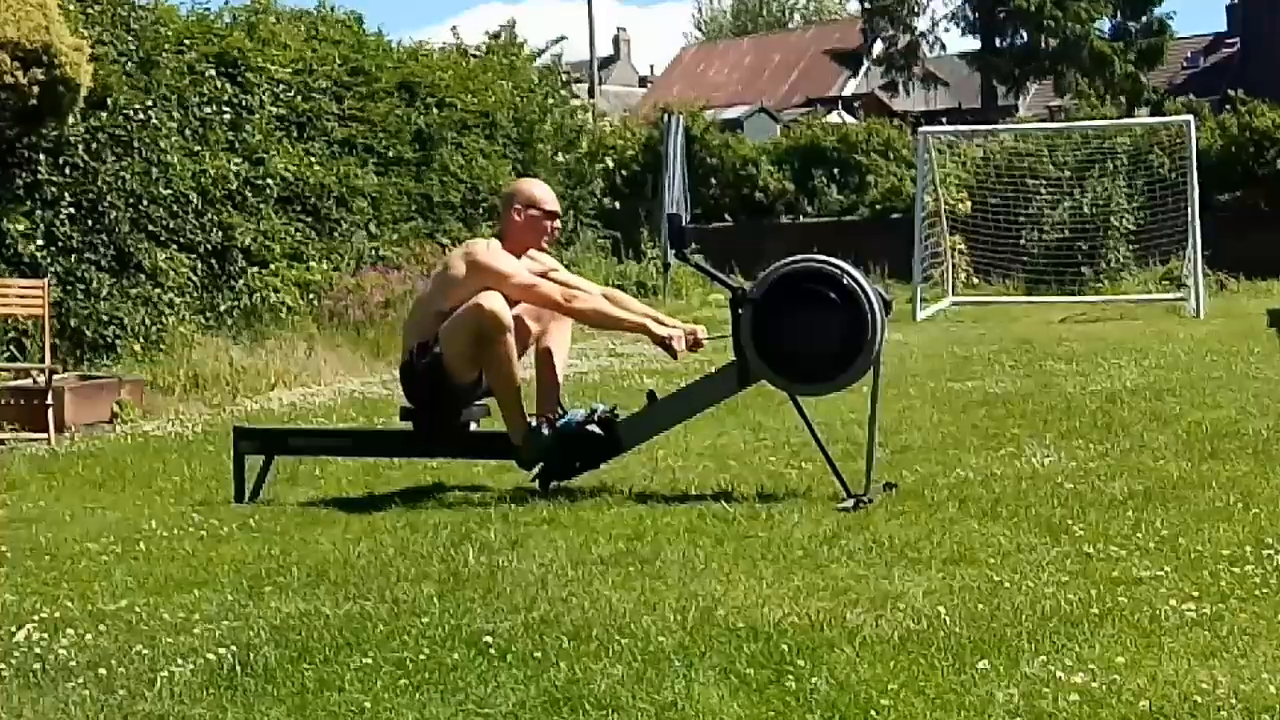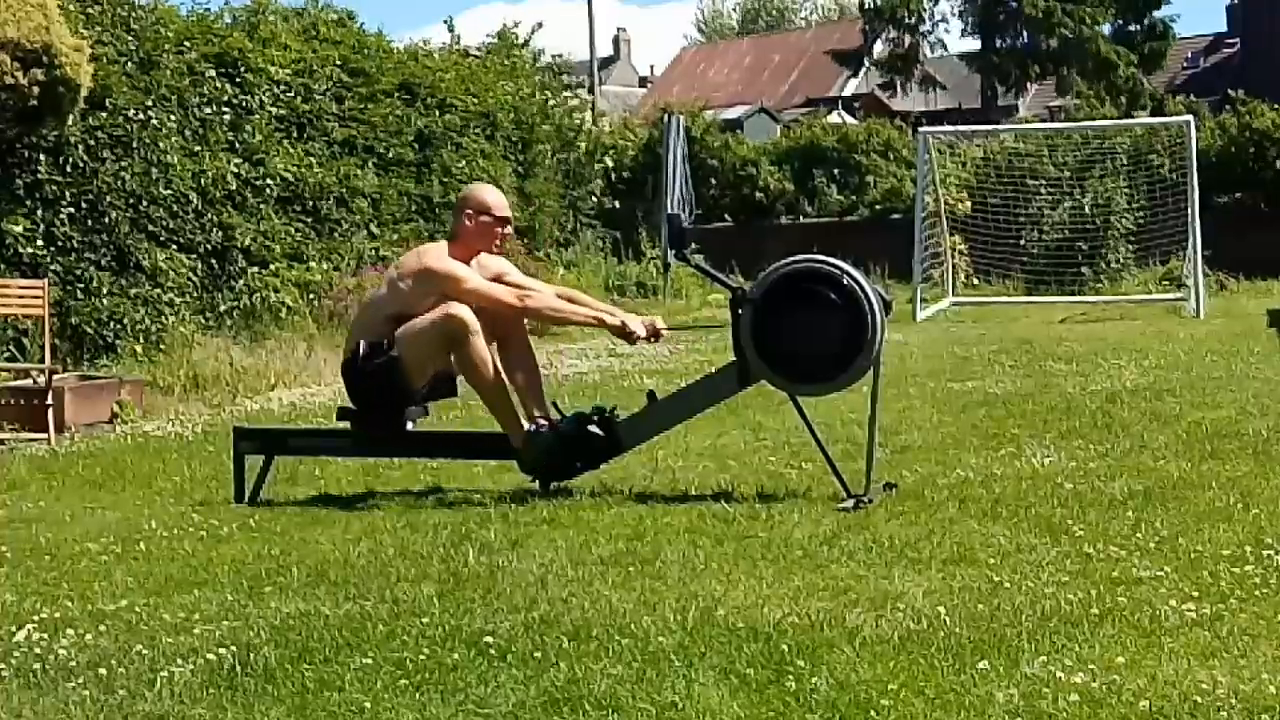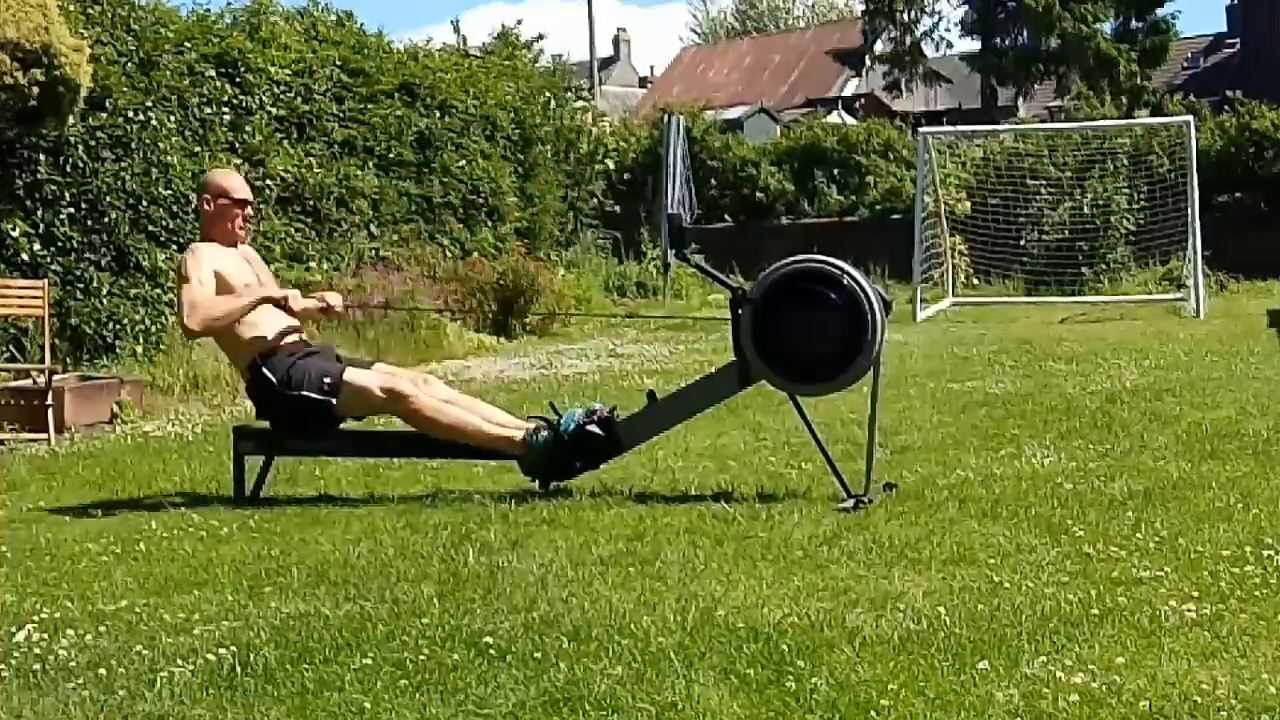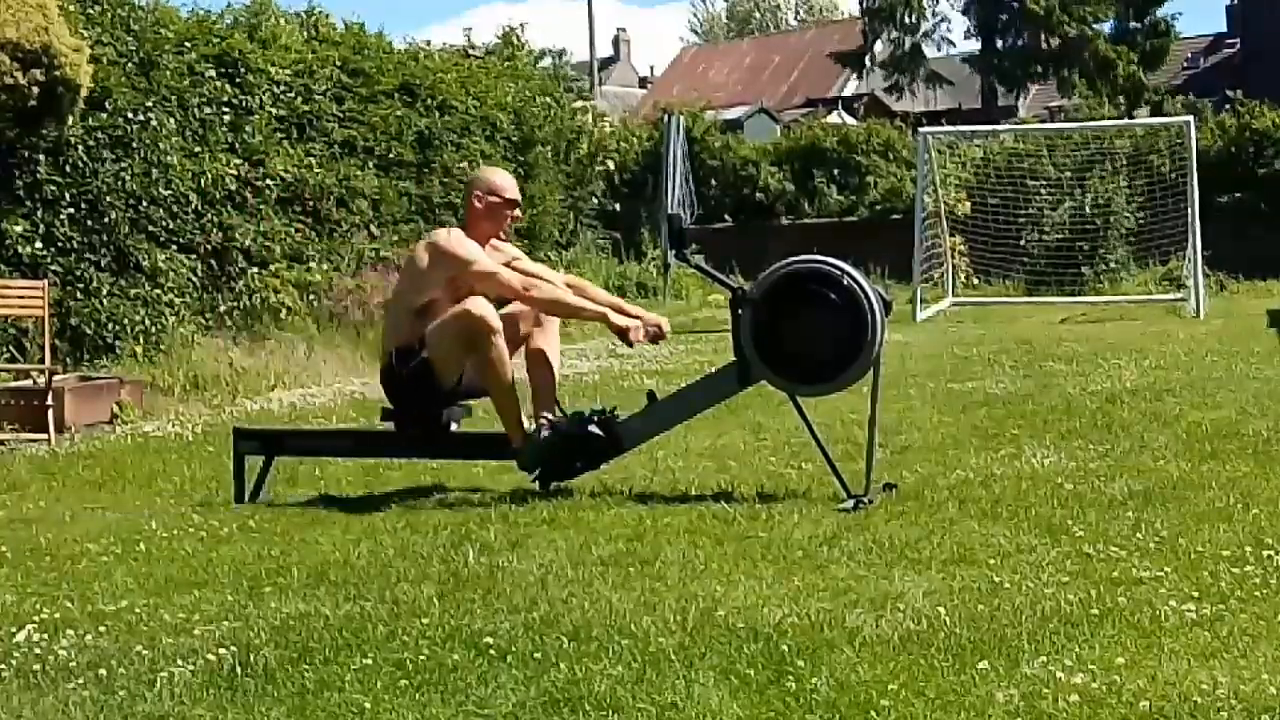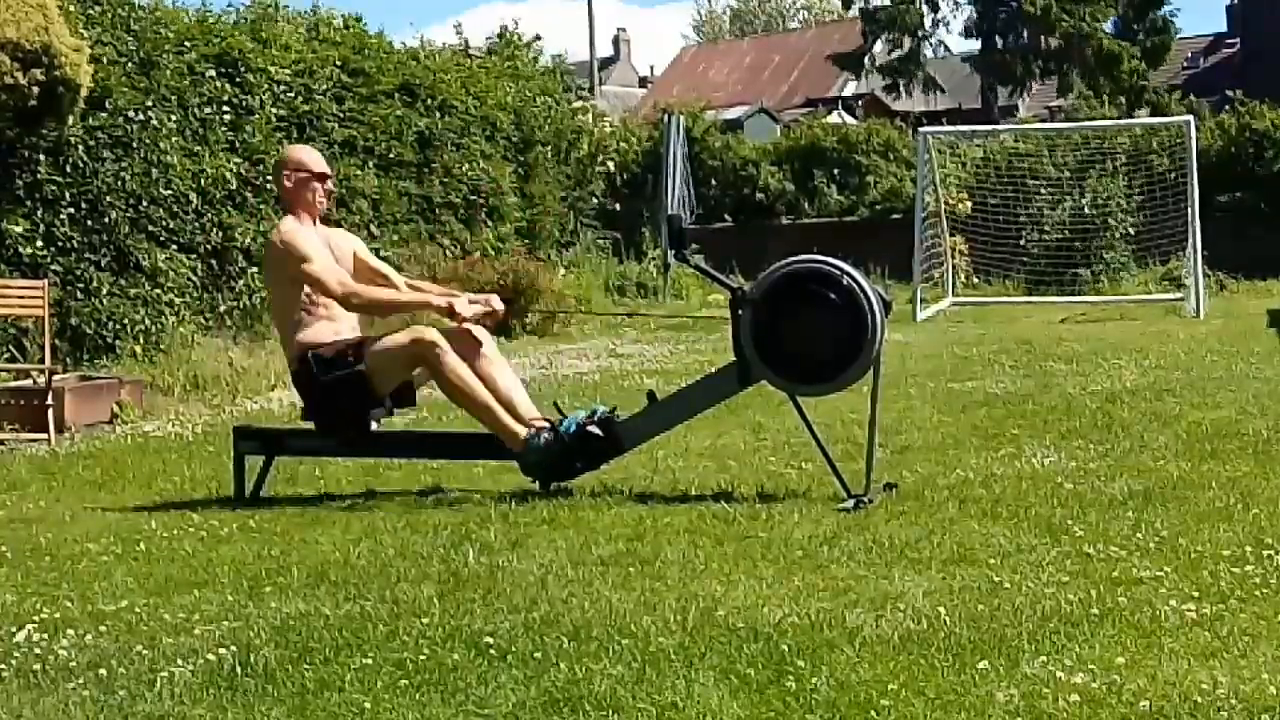
dt=1s
person 1, frame 1
left shoulder: (532, 261)
right shoulder: (483, 257)
left elbow: (602, 294)
right elbow: (570, 301)
left wrist: (673, 324)
right wrist: (648, 328)
left hip: (467, 374)
right hip: (427, 378)
left knee: (553, 311)
right knee: (489, 305)
left ankle: (545, 423)
right ankle: (523, 439)
person 1, frame 2
left shoulder: (485, 264)
right shoulder: (436, 264)
left elbow: (556, 293)
right elbow: (522, 302)
left wrist: (626, 317)
right wrist: (606, 321)
left hip: (413, 372)
right hip: (370, 375)
left knee: (505, 319)
right knee: (458, 318)
left ankle: (542, 424)
right ankle: (526, 441)
person 1, frame 3
left shoulder: (247, 254)
right shoulder: (201, 258)
right elbow: (193, 322)
left wrist: (313, 304)
right wrist: (266, 296)
left hip: (312, 358)
right hip: (280, 375)
left knee: (424, 382)
right knee: (397, 393)
left ankle: (538, 431)
right ankle: (526, 446)
person 1, frame 4
left shoulder: (498, 251)
right shoulder: (447, 246)
left elbow: (566, 283)
right elbow: (524, 289)
left wrist: (634, 312)
right wrist: (604, 315)
left hip: (452, 371)
right hip: (409, 378)
left knee: (542, 309)
right knee: (479, 310)
left ankle: (545, 422)
right ankle: (522, 439)
person 1, frame 5
left shoulder: (340, 240)
right shoulder: (289, 238)
left elbow: (402, 285)
right elbow: (352, 298)
left wrist: (464, 298)
right wrist: (441, 306)
left hip: (358, 357)
right hip: (324, 373)
left knee: (472, 337)
right knee: (425, 340)
left ankle: (545, 427)
right ankle: (526, 445)
